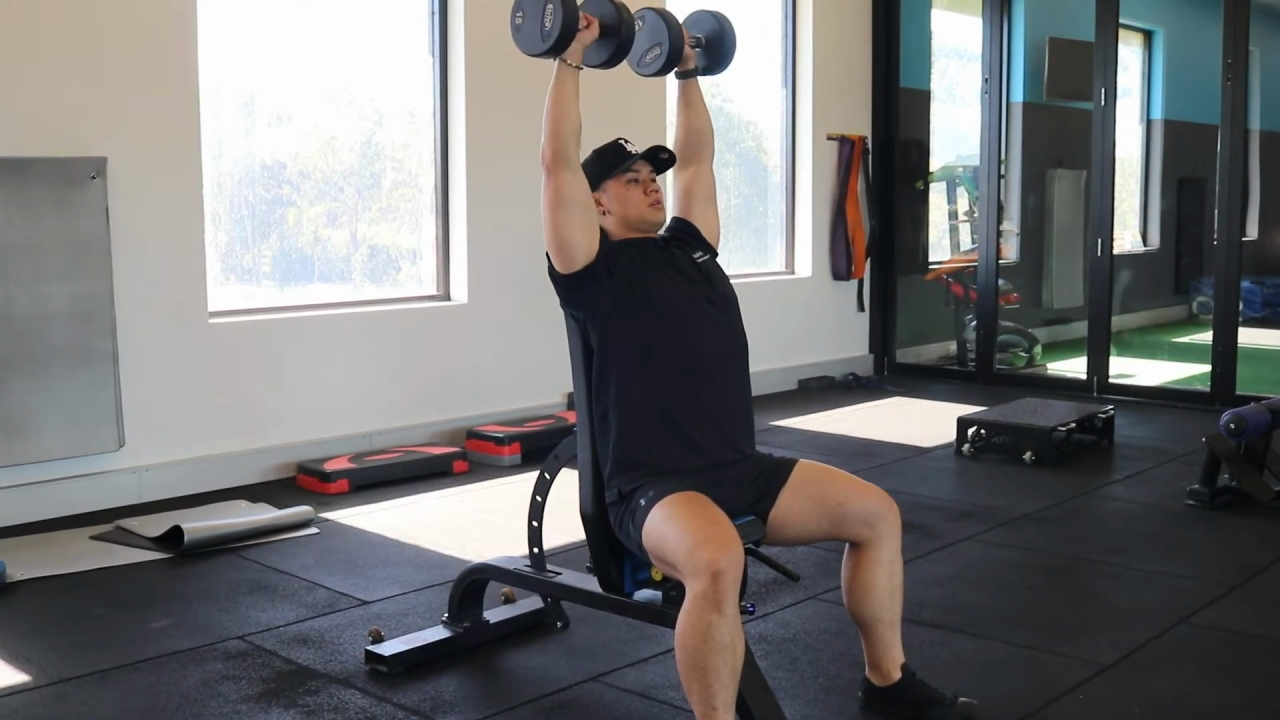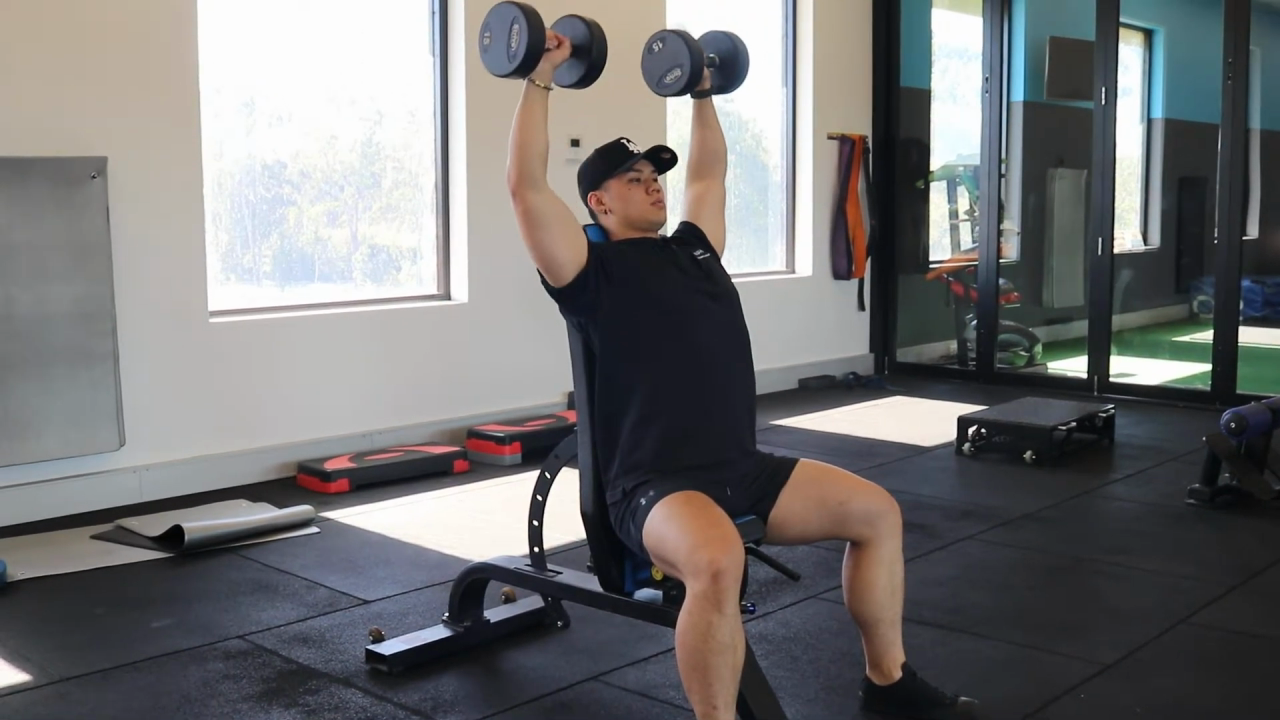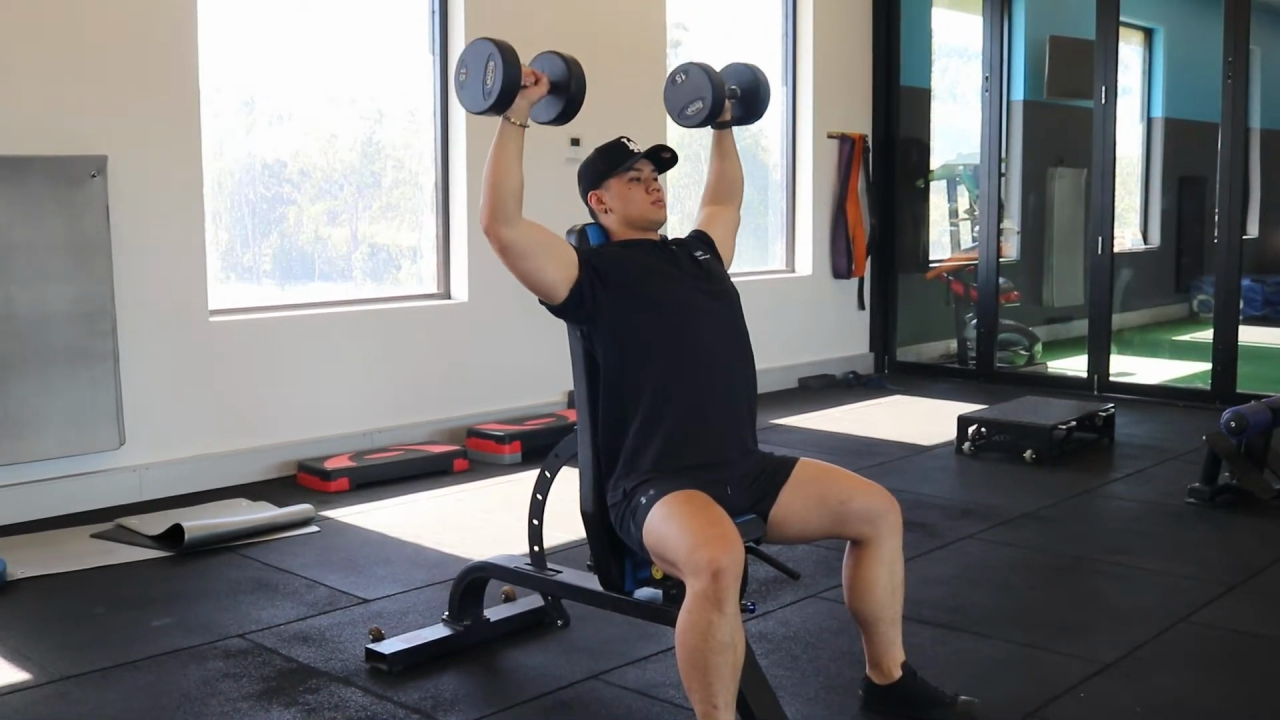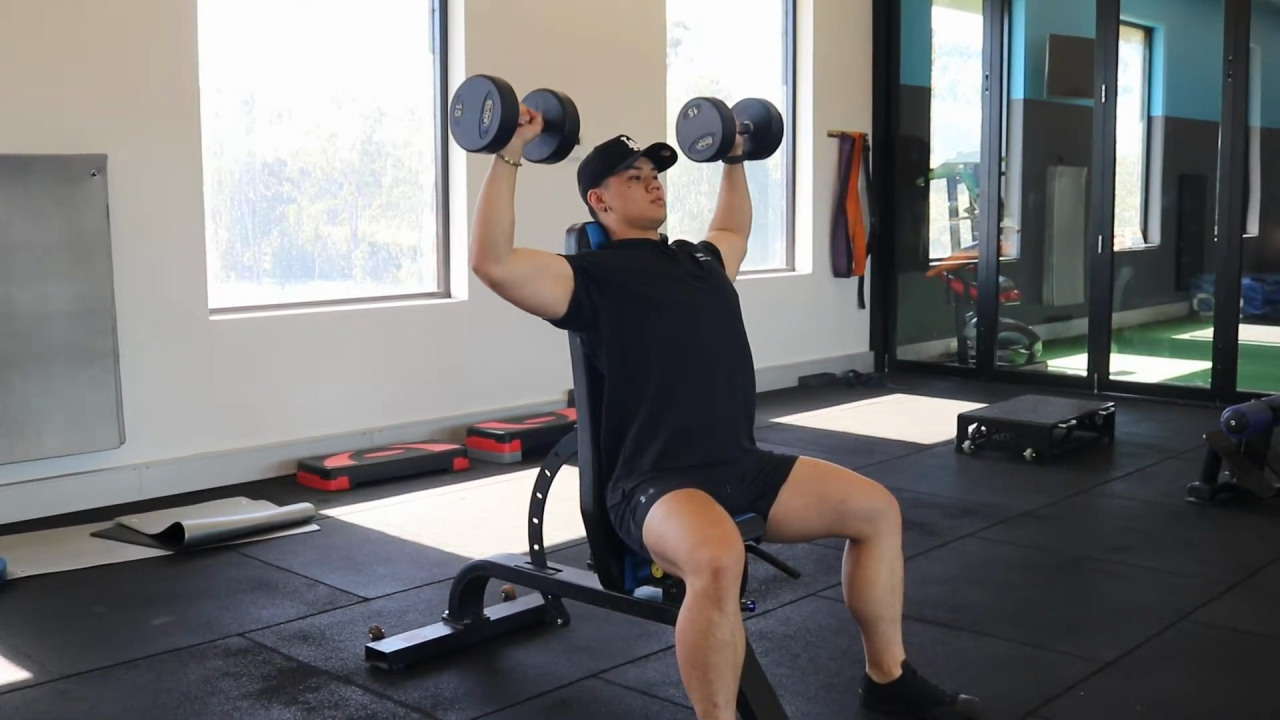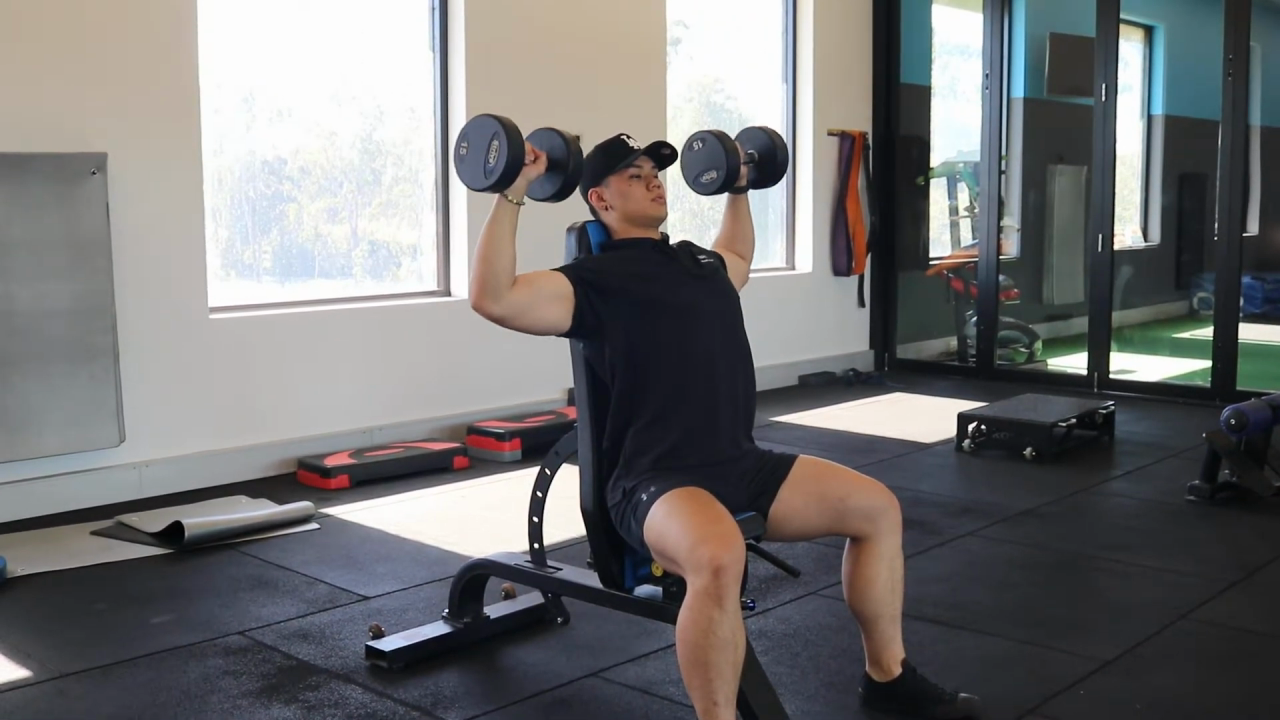
dt=0.5s
person 1, frame 1
left shoulder: (688, 248)
right shoulder: (596, 270)
left elbow: (697, 159)
right elbow: (558, 165)
left wrist: (686, 74)
right wrist: (571, 57)
left hip: (741, 468)
right hip: (656, 485)
left knee: (876, 513)
right knee: (717, 564)
person 1, frame 2
left shoulder: (692, 248)
right shoulder: (597, 272)
left elbow: (710, 173)
right elbow: (526, 187)
left wrist: (700, 94)
right wrist: (540, 78)
left hip: (742, 469)
right hip: (656, 485)
left knee: (877, 512)
right knee: (718, 562)
person 1, frame 3
left shoulder: (695, 253)
right shoulder: (596, 273)
left elbow: (725, 200)
right elbow: (501, 224)
left wrist: (721, 127)
right wrist: (516, 116)
left hip: (744, 467)
right hip: (657, 483)
left knee: (877, 510)
right knee: (717, 563)
person 1, frame 4
left shoulder: (696, 257)
right shoulder: (595, 275)
left elbow: (734, 231)
right elbow: (492, 262)
left wrist: (732, 160)
right wrist: (510, 155)
left hip: (744, 466)
right hip: (657, 482)
left knee: (877, 510)
right knee: (718, 561)
person 1, frame 5
left shoulder: (697, 259)
right shoulder: (596, 277)
left elbow: (737, 261)
right elbow: (493, 298)
left wrist: (737, 191)
right wrist: (511, 194)
left hip: (743, 464)
right hip: (658, 481)
left knee: (877, 509)
right knee: (718, 560)
